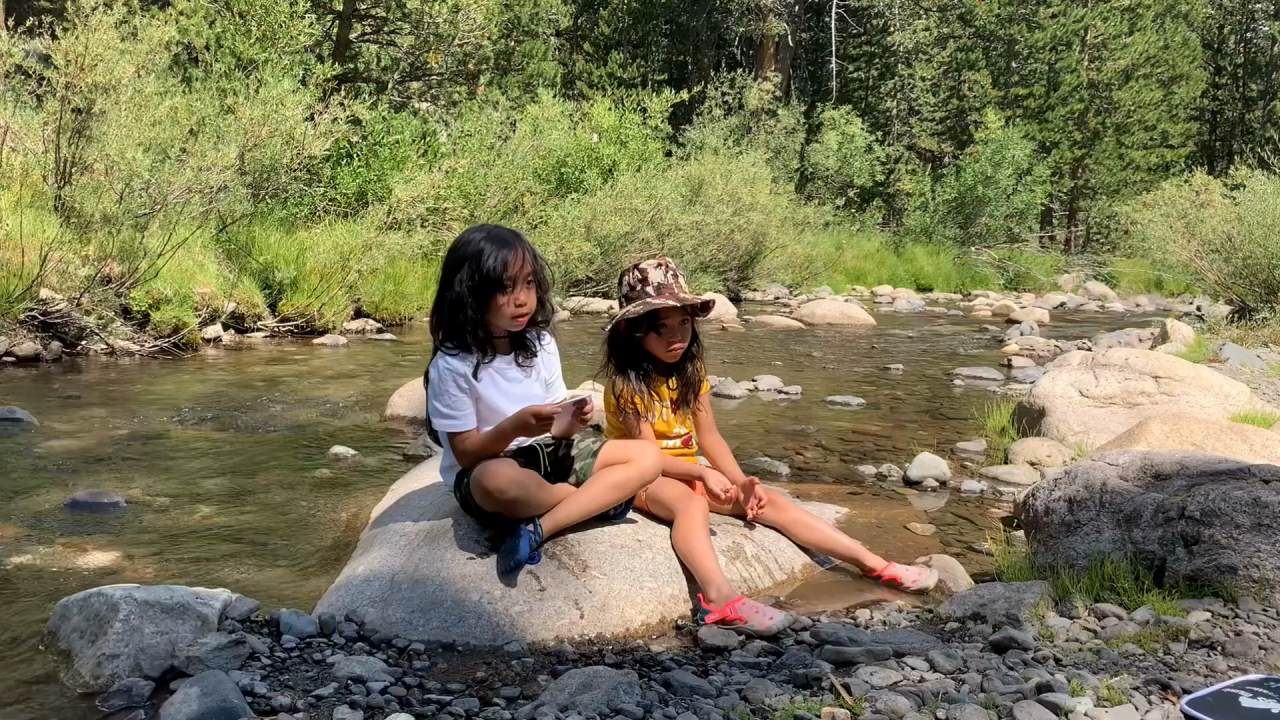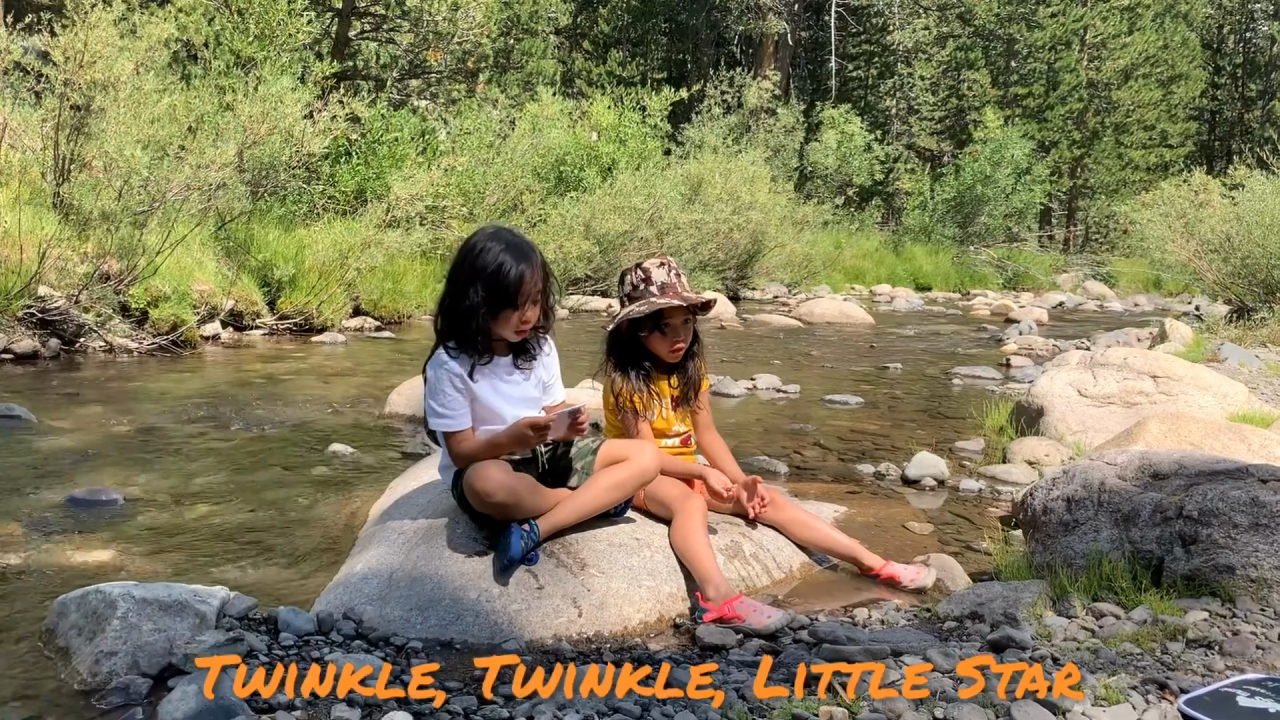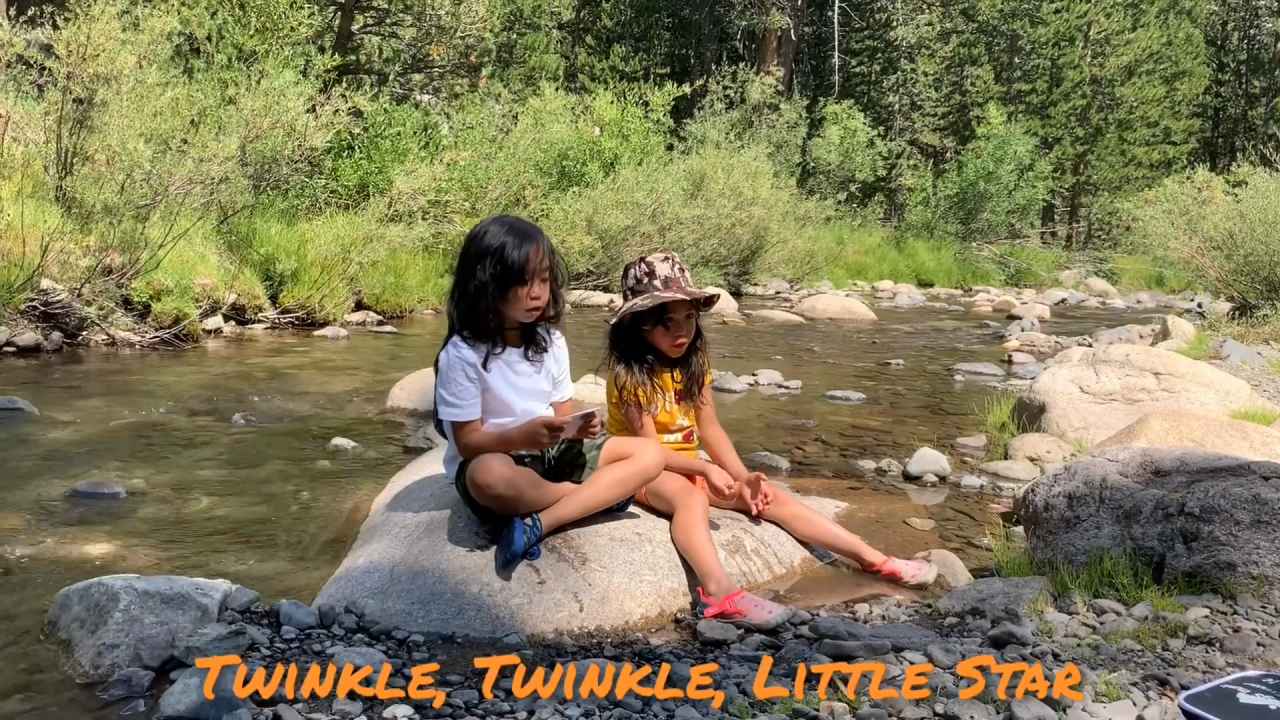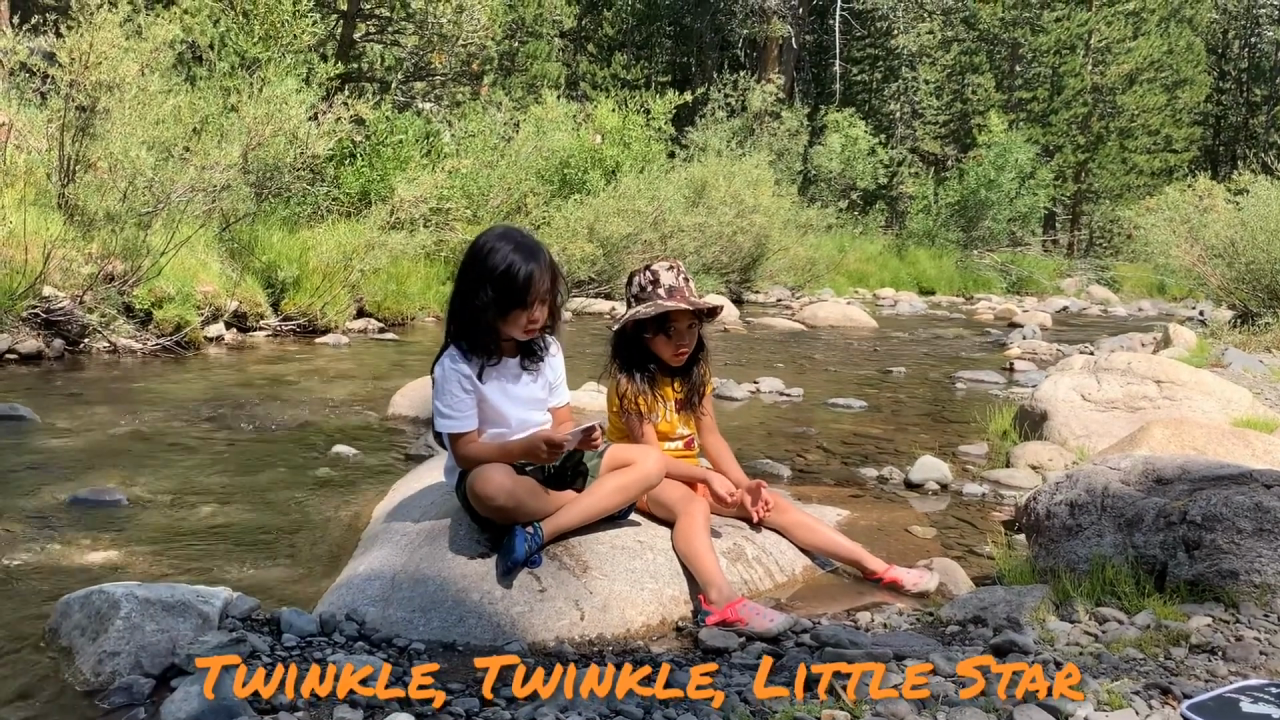
dt=1s
person 1, frame 1
left shoulder: (541, 345)
right shoulder: (453, 365)
left elbow: (555, 428)
right elbow: (467, 454)
left wrist: (571, 421)
right wrist: (512, 428)
left hip: (547, 455)
right hip: (486, 474)
left knee: (647, 458)
right knee: (498, 480)
left ankle: (539, 528)
right ankle: (600, 496)
person 1, frame 2
left shoulder: (540, 347)
right shoulder: (450, 365)
left elbow: (554, 417)
right elbow: (461, 453)
left wrist: (568, 427)
right wrist: (508, 440)
left hip: (546, 456)
right hip: (487, 467)
left knee: (645, 457)
right knee: (487, 484)
left ankle: (535, 530)
right ankle: (599, 497)
person 1, frame 3
left shoulder: (550, 341)
right shoulder: (463, 355)
left elbow: (563, 414)
right elbow: (468, 443)
left wrist: (578, 426)
right wrist: (521, 437)
left hip: (551, 453)
right hip: (496, 460)
left knee: (649, 455)
right knee: (488, 476)
left ankle: (538, 524)
right ankle: (602, 493)
person 1, frame 4
left shoulder: (547, 349)
right shoulder: (458, 365)
left elbow: (561, 422)
right elbow: (465, 453)
left wrist: (577, 437)
right wrist: (522, 449)
left hip: (550, 463)
right hip: (495, 470)
left knee: (649, 462)
right knee: (490, 488)
left ankle: (540, 532)
right ankle: (603, 500)
person 2, frame 1
left shoulder: (690, 370)
right shoulder: (626, 381)
left elbow: (708, 436)
left wrist: (740, 482)
right wrist: (704, 473)
left hip: (688, 471)
left knee: (769, 500)
right knee: (692, 504)
left ankle: (873, 563)
right ankle: (719, 598)
person 2, frame 2
left shoulder: (689, 369)
right shoulder: (626, 380)
left elbow: (707, 435)
left wrist: (740, 480)
right wrist: (704, 473)
left hip: (687, 470)
left knee: (768, 499)
right knee: (690, 503)
left ankle: (871, 563)
person 2, frame 3
left shoulder: (692, 363)
right shoulder: (629, 373)
left elbow: (710, 429)
left wrist: (743, 476)
right wrist: (706, 469)
left hip: (688, 465)
left knee: (771, 495)
right knee: (690, 497)
left ankle: (873, 558)
person 2, frame 4
left shoulder: (694, 373)
right shoulder: (630, 382)
left elbow: (711, 439)
left wrist: (744, 484)
right wrist: (708, 476)
left hip: (690, 474)
left knee: (772, 504)
right knee: (693, 506)
left ankle: (876, 568)
right ankle: (722, 601)
